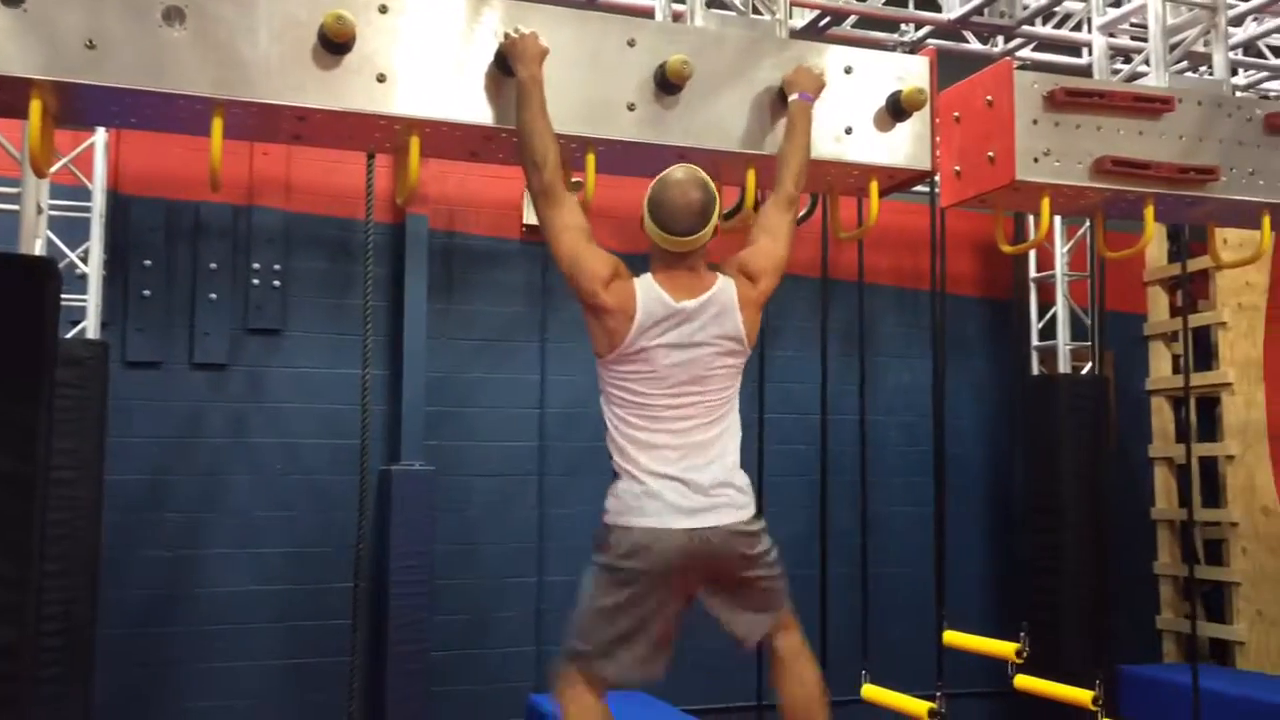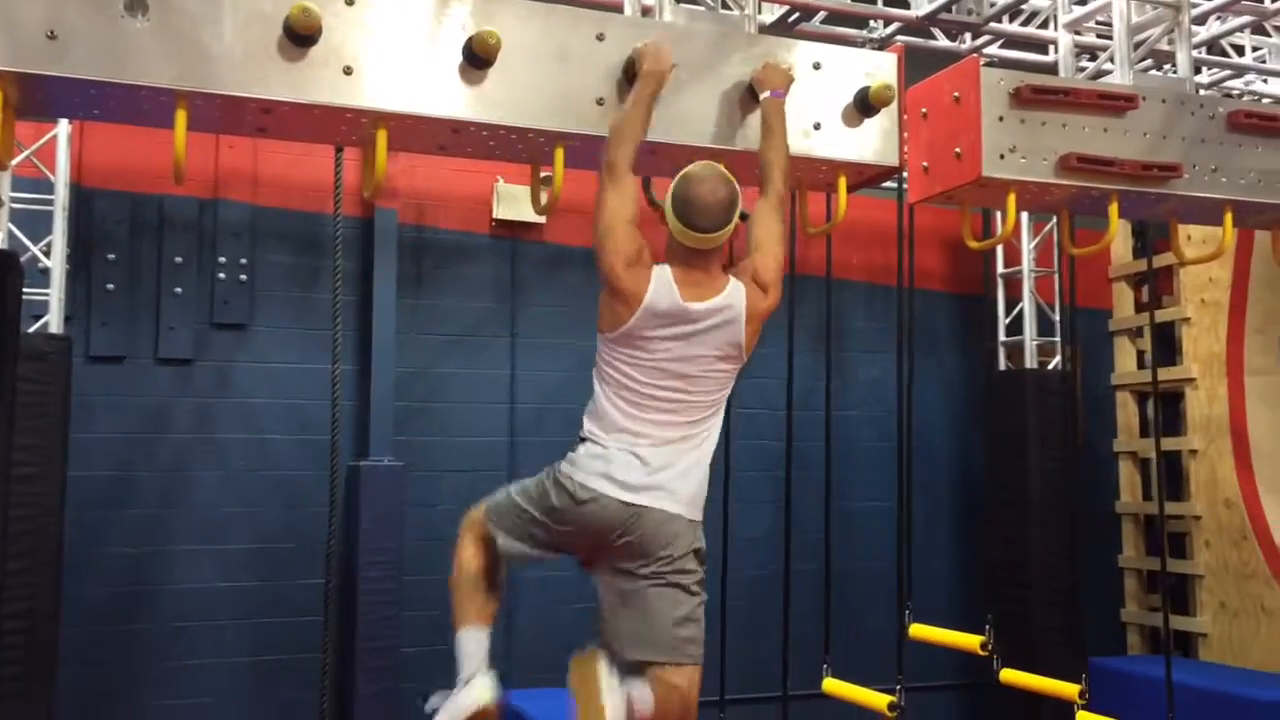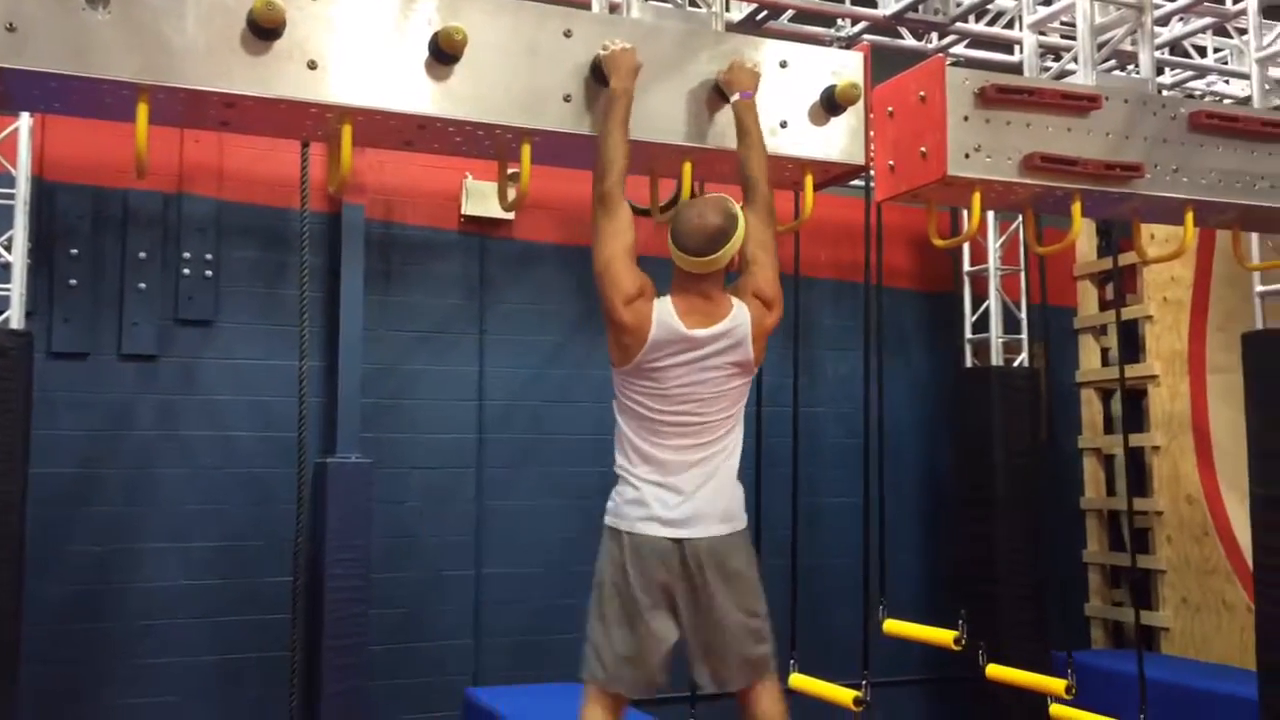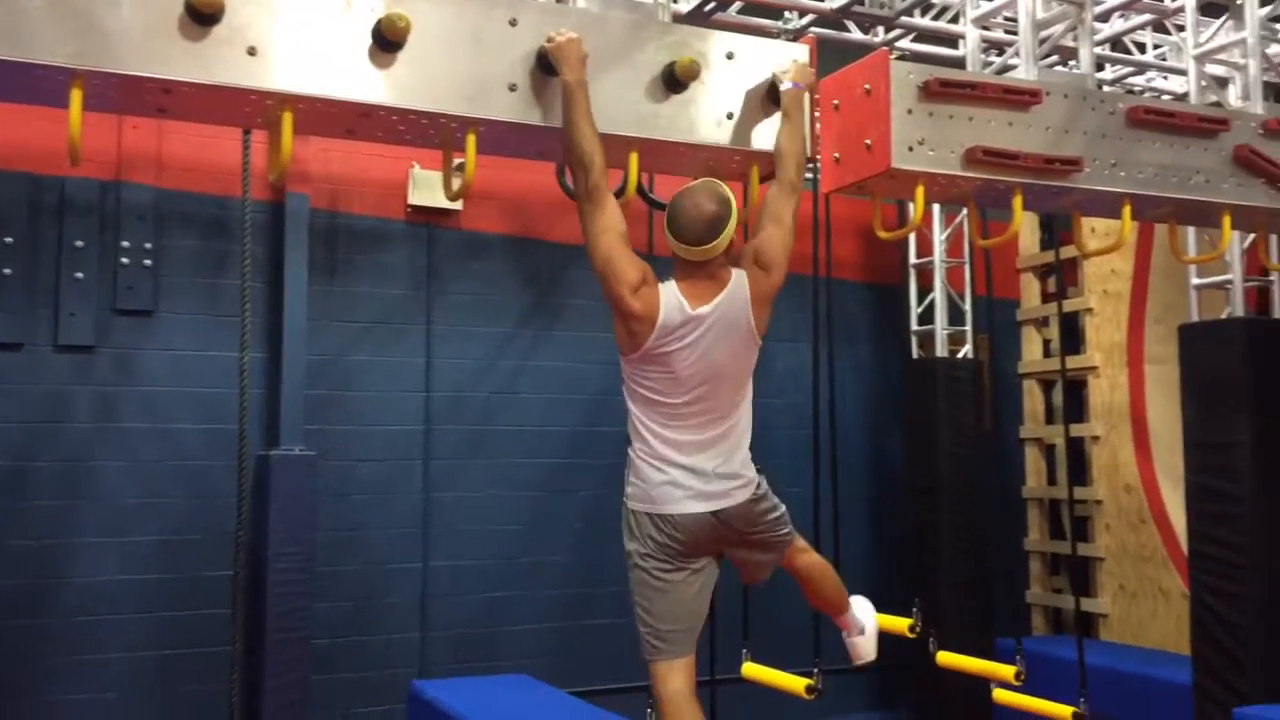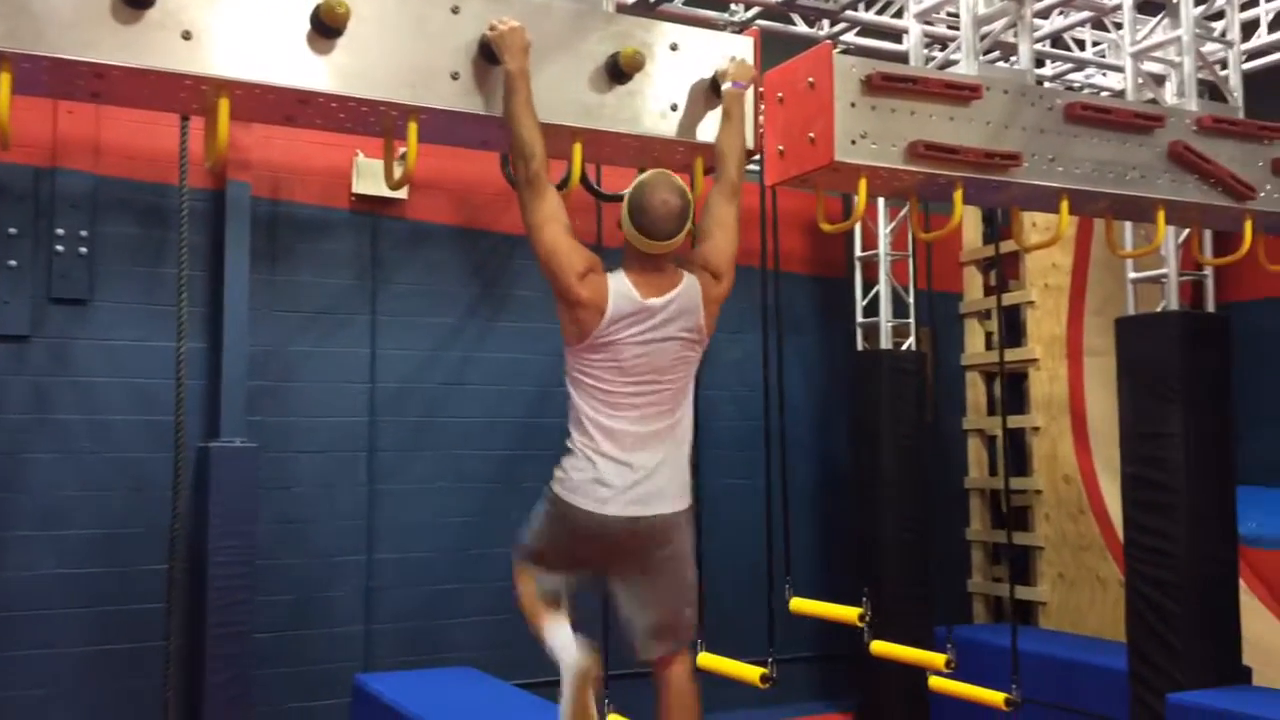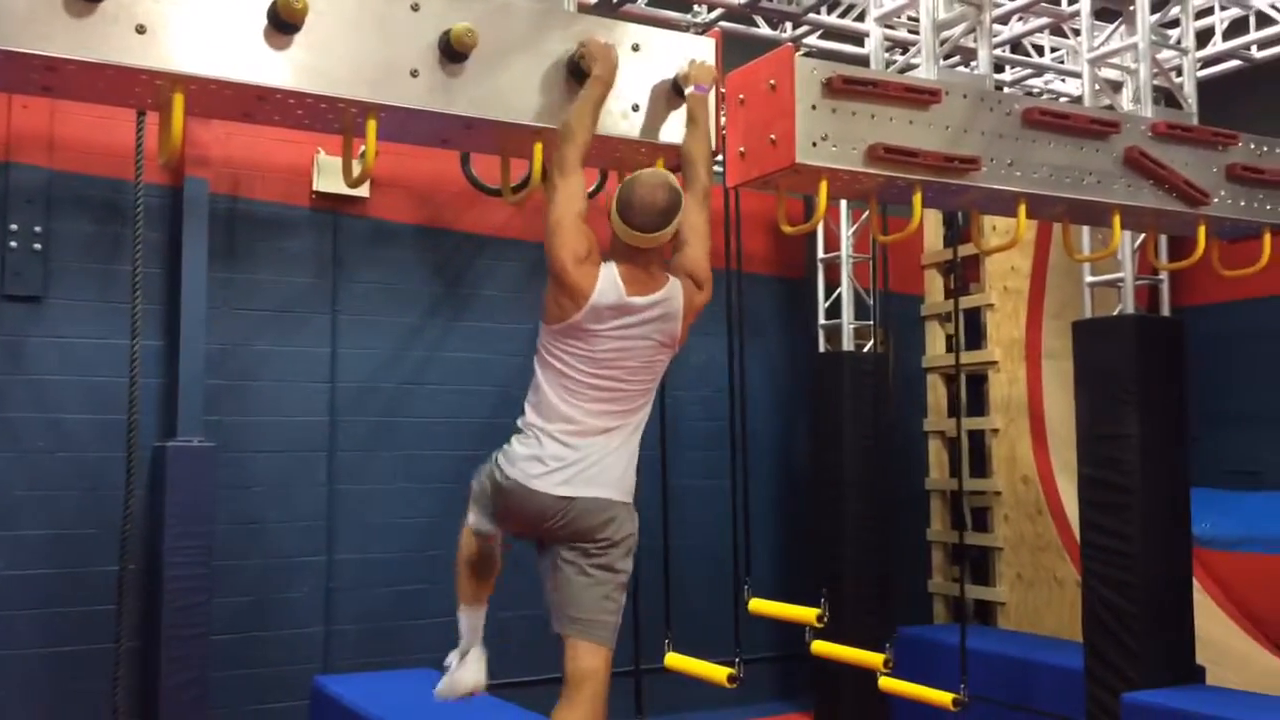
dt=0.4s
person 1, frame 1
left shoulder: (611, 299)
right shoulder: (744, 293)
left elbow: (549, 189)
right elbow: (786, 198)
left wrist: (528, 76)
right wrist: (802, 102)
left hip: (642, 532)
right hip: (730, 523)
right knee: (786, 638)
person 1, frame 2
left shoulder: (630, 281)
right shoulder: (753, 300)
left elbow: (617, 168)
right elbow: (774, 195)
left wrist: (648, 80)
right wrist: (772, 101)
left hip: (585, 492)
right hip: (667, 521)
left knee: (476, 530)
person 1, frame 3
left shoulder: (633, 316)
right shoulder: (757, 318)
left elbow: (609, 196)
right elbow: (760, 200)
left wrist: (618, 89)
right wrist: (743, 99)
left hip: (635, 536)
right hip: (718, 537)
person 1, frame 4
left shoulder: (638, 302)
right shoulder: (756, 289)
left elbow: (592, 186)
right elbow: (787, 183)
left wrist: (572, 79)
right wrist: (795, 93)
left hip: (662, 513)
right hip: (738, 498)
right knee: (797, 551)
right ankle: (853, 623)
person 1, frame 5
left shoulder: (587, 294)
right shoulder: (706, 294)
left elbow: (532, 177)
right elbow: (728, 189)
left wrist: (515, 66)
right wrist: (734, 96)
left hip: (585, 507)
right hip: (665, 511)
left knee: (530, 567)
right knee: (674, 660)
left ankle: (566, 646)
person 1, frame 6
left shoulder: (576, 276)
right shoulder: (687, 297)
left elbow: (566, 165)
right elbow: (697, 189)
left wrist: (599, 77)
right wrist: (697, 97)
left hip: (526, 486)
right hip: (604, 506)
left knee: (481, 499)
left ankle: (471, 651)
